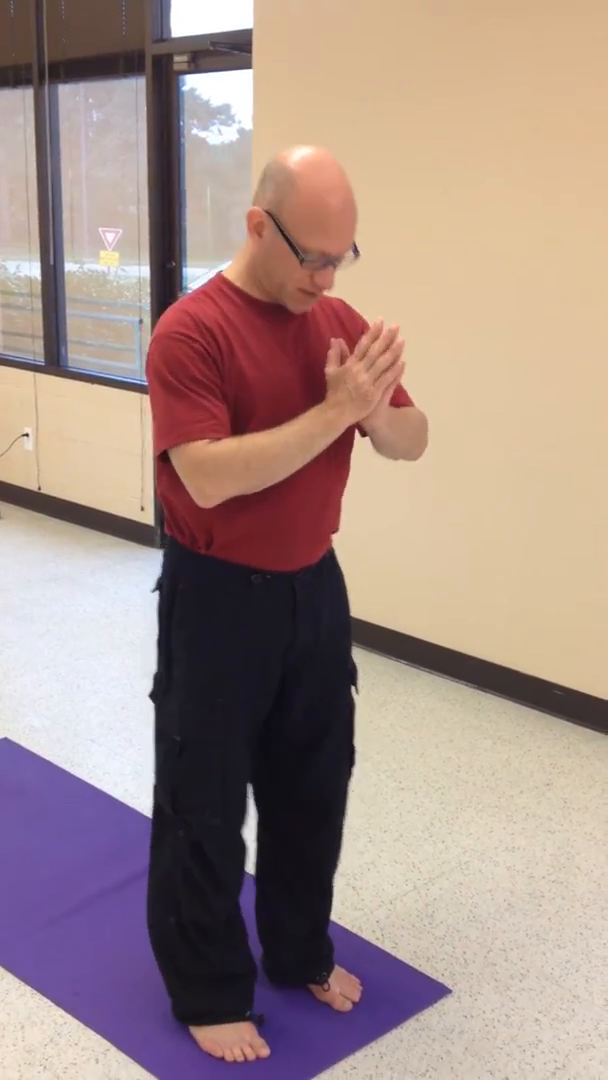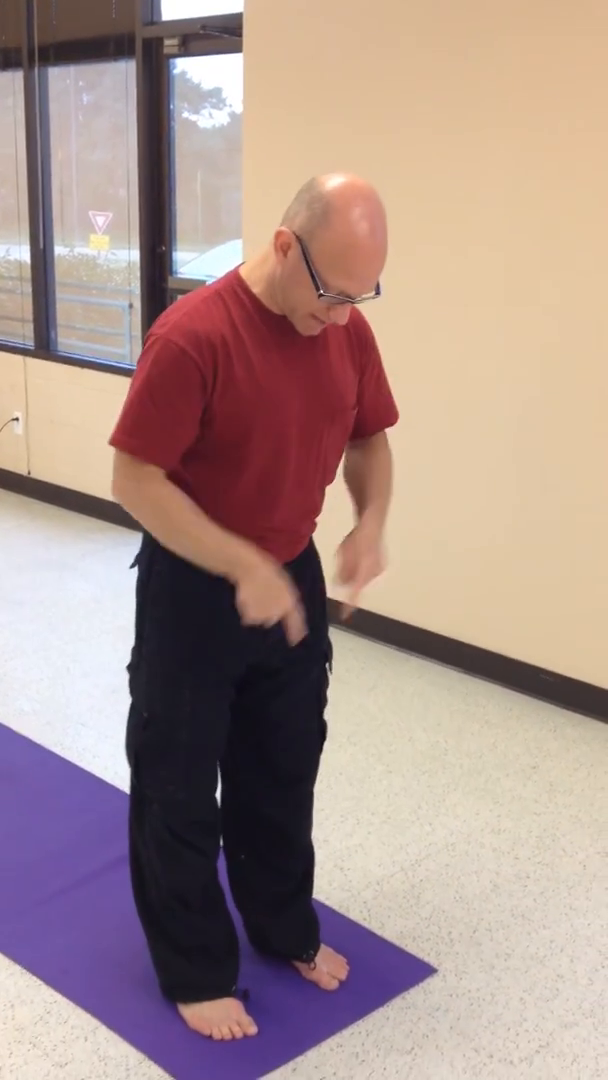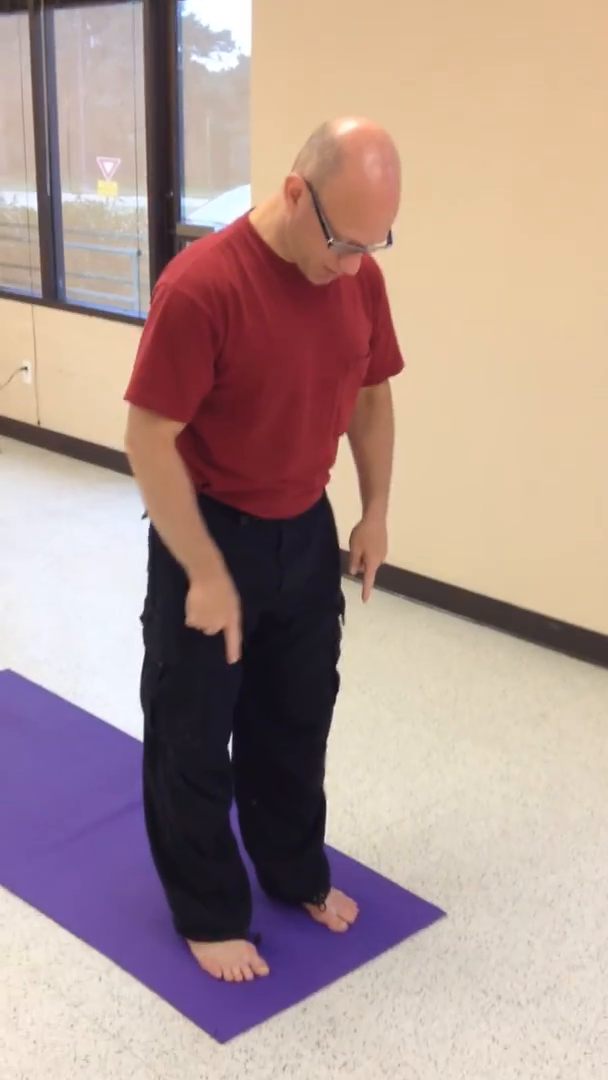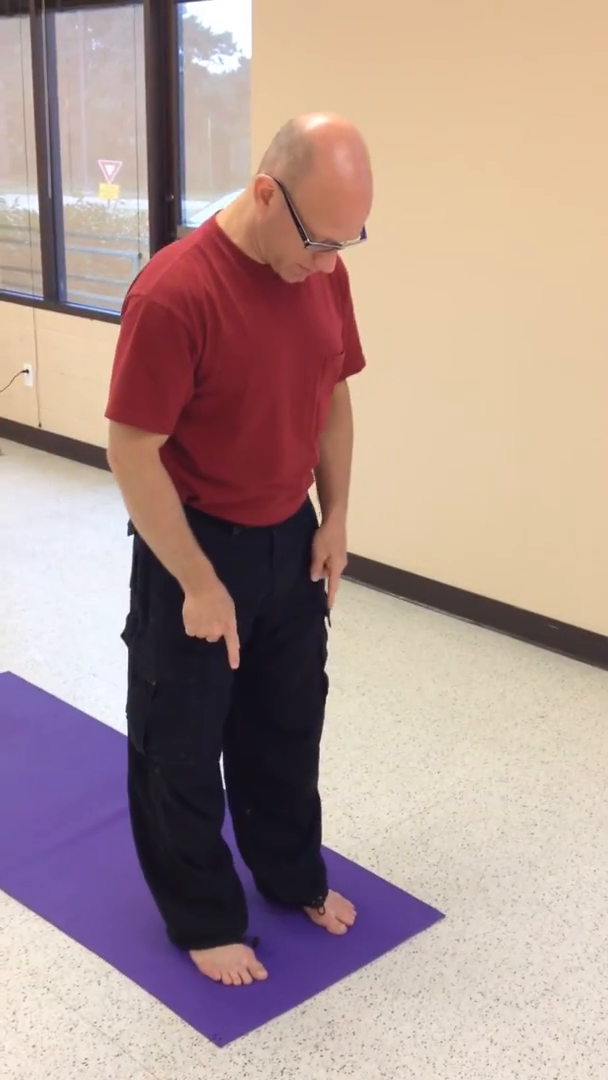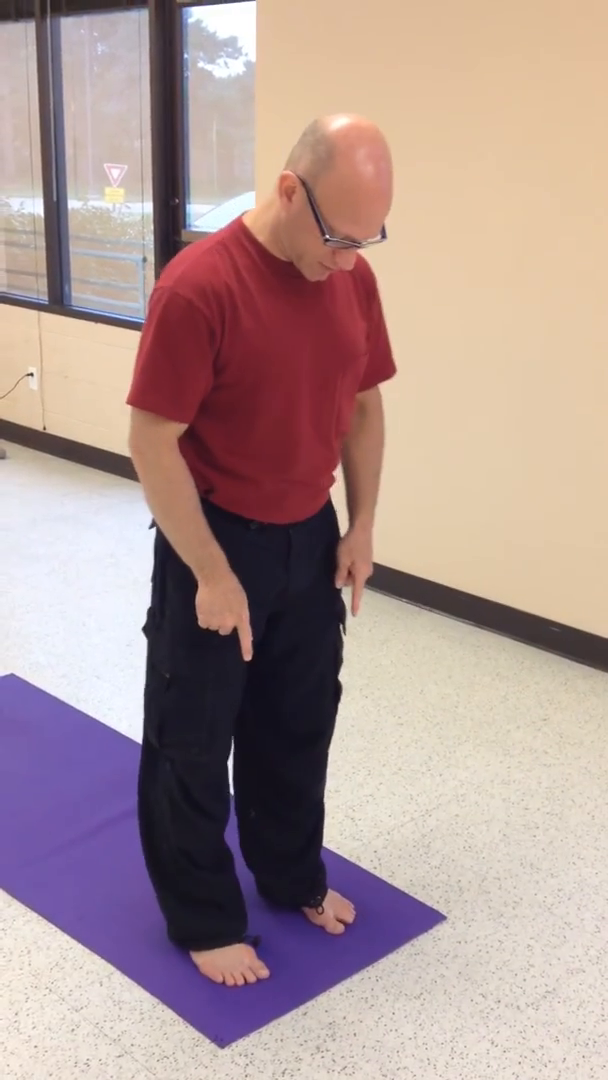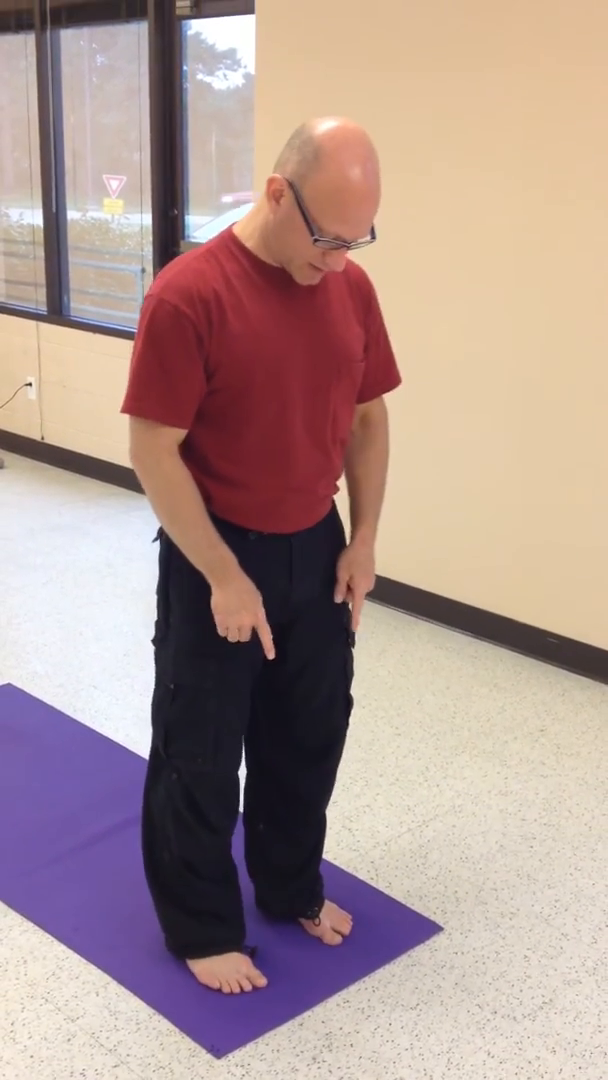
dt=0.5s
person 1, frame 1
left shoulder: (338, 321)
right shoulder: (191, 330)
left elbow: (409, 439)
right elbow: (208, 477)
left wrist: (376, 406)
right wrist: (335, 411)
left hip: (313, 588)
right hip: (216, 601)
left knee: (313, 788)
right knee: (204, 804)
left ankle: (300, 952)
right ankle: (208, 994)
person 1, frame 2
left shoulder: (348, 331)
right shoulder: (192, 335)
left elbow: (370, 438)
right elbow: (134, 481)
left wrist: (368, 523)
right wrist: (244, 568)
left hip: (290, 585)
right hip: (195, 592)
left knee: (283, 771)
right knee: (179, 785)
left ankle: (286, 928)
right ankle: (194, 970)
person 1, frame 3
left shoulder: (360, 278)
right shoulder: (201, 284)
left elbow: (372, 396)
right elbow: (150, 439)
left wrist: (374, 513)
right wrist: (206, 575)
left hip: (306, 531)
right hip: (209, 536)
left knee: (298, 719)
right knee: (193, 735)
left ankle: (296, 871)
right ankle: (209, 913)
person 1, frame 4
left shoulder: (326, 274)
right shoulder: (172, 294)
right elbow: (132, 454)
left wrist: (334, 516)
right wrist: (199, 584)
left hip: (291, 541)
right hip: (194, 552)
left knee: (289, 723)
right knee: (182, 747)
left ankle: (294, 876)
right ankle: (202, 918)
person 1, frame 5
left shoulder: (354, 279)
right shoulder: (198, 286)
right elbow: (153, 442)
left wrist: (360, 524)
right wrist: (213, 576)
left hip: (310, 540)
right hip: (213, 547)
left knee: (300, 724)
right knee: (191, 741)
left ankle: (293, 876)
right ankle: (202, 918)
person 1, frame 6
left shoulder: (351, 286)
right shoulder: (188, 294)
left elbow: (367, 418)
right elbow: (154, 451)
left wrist: (363, 538)
right wrist: (224, 577)
left hip: (316, 551)
right hip: (214, 561)
left knee: (310, 734)
right knee: (198, 754)
left ankle: (291, 888)
right ankle: (201, 927)
